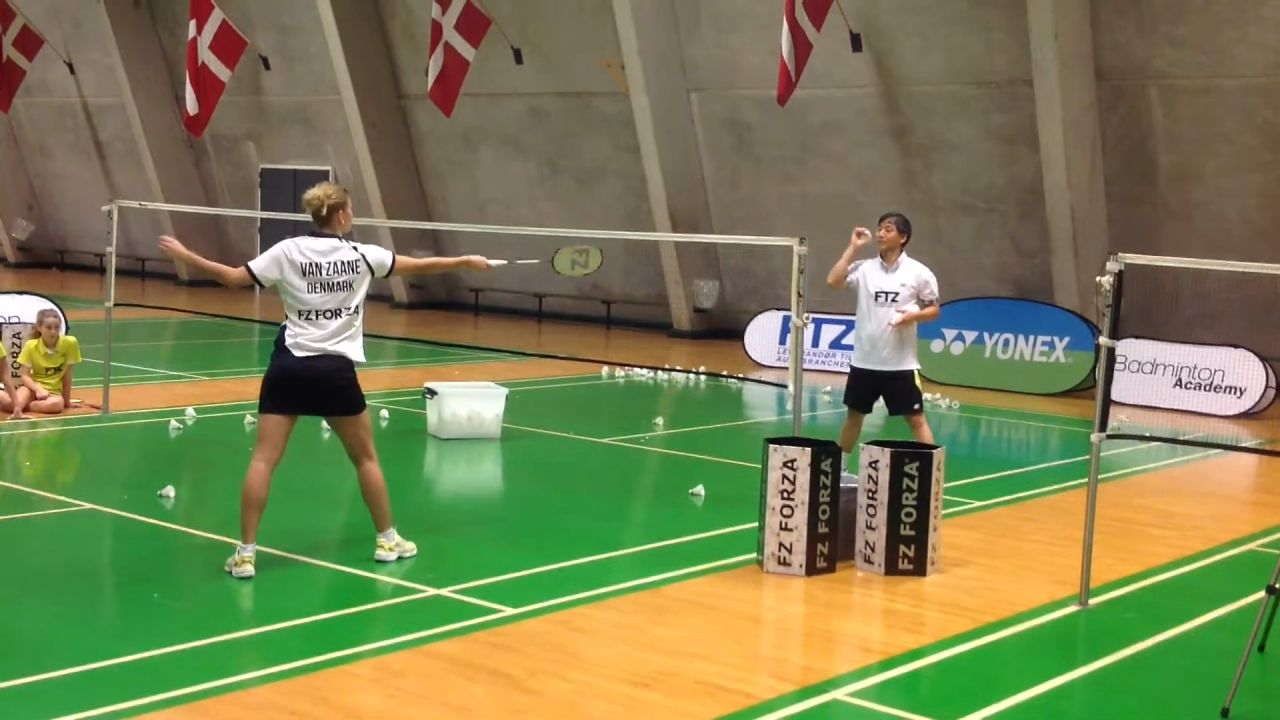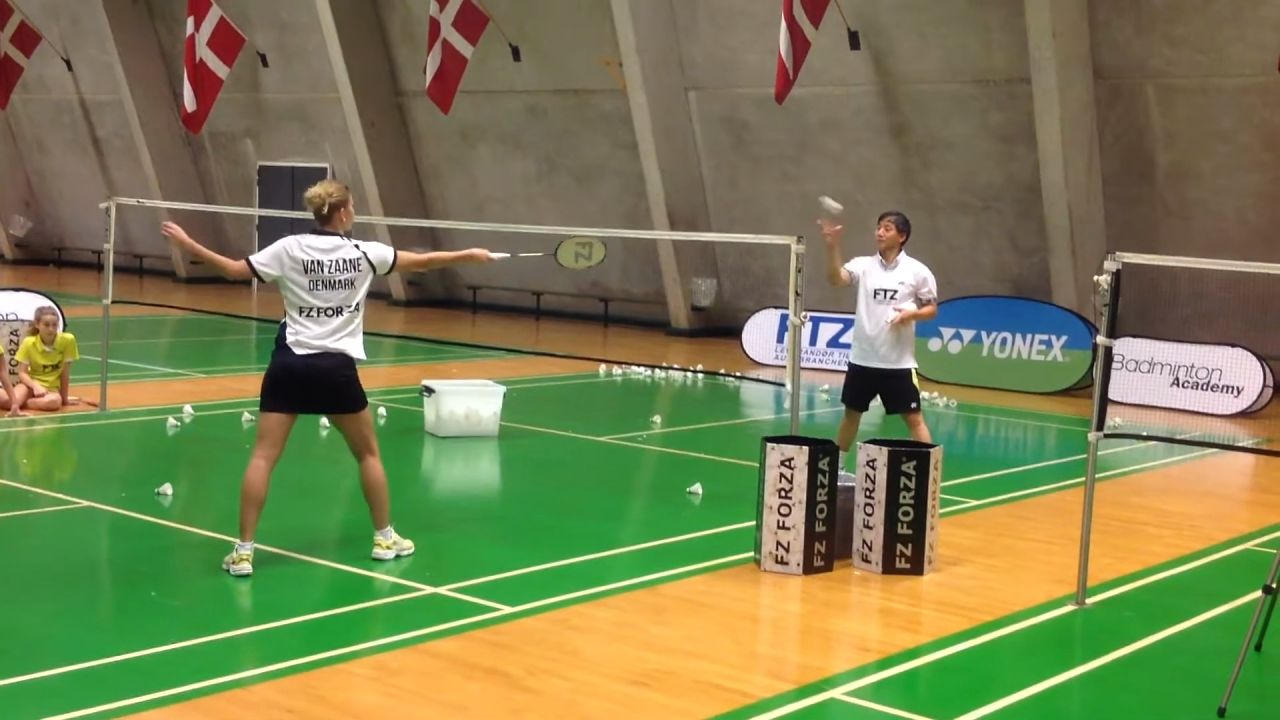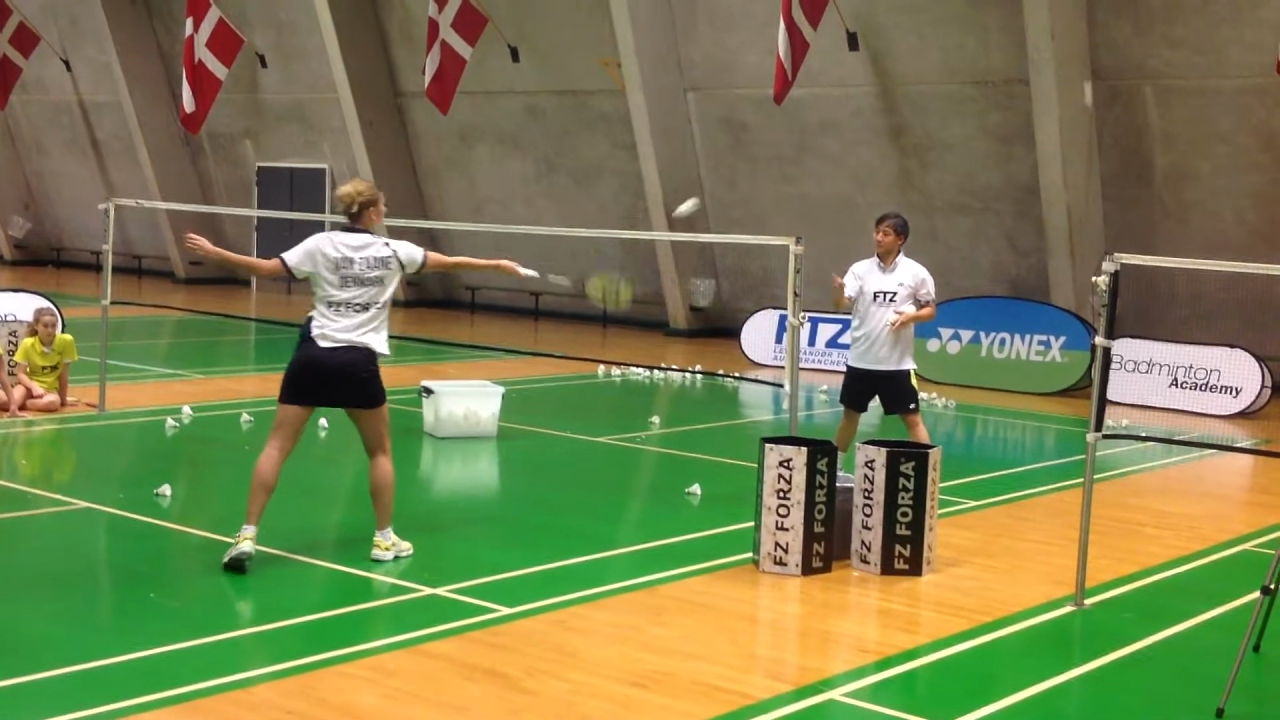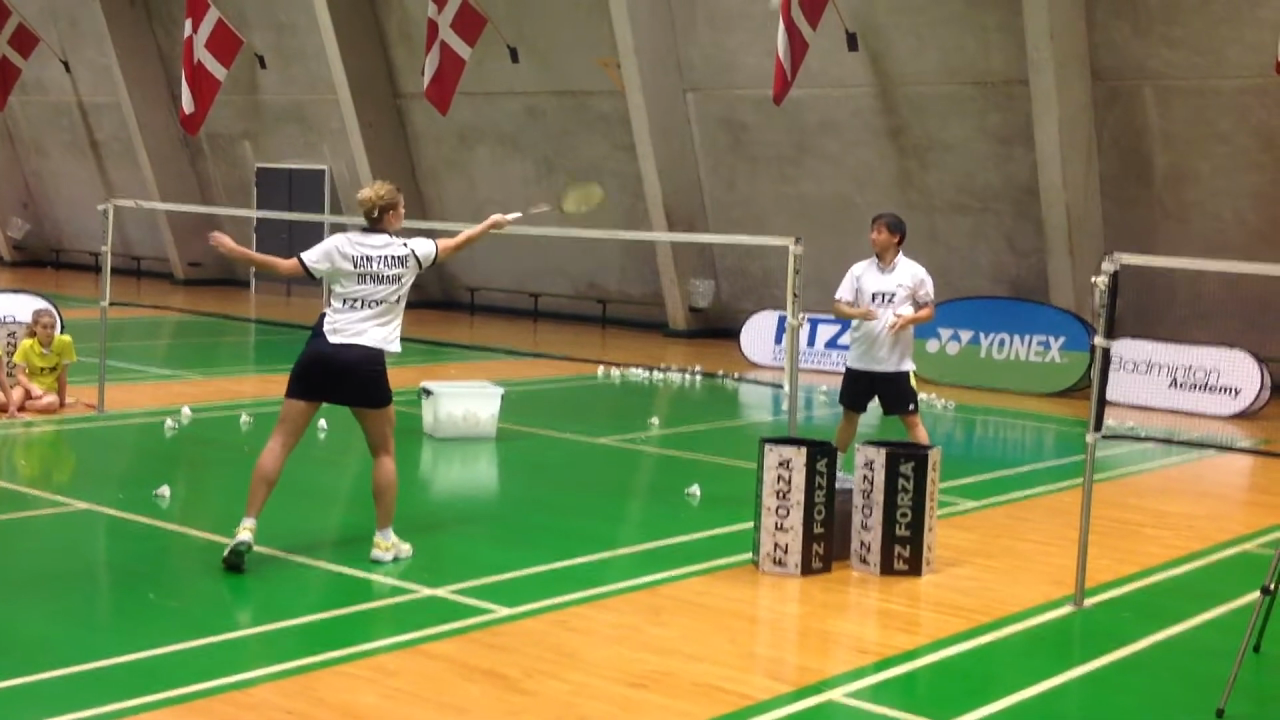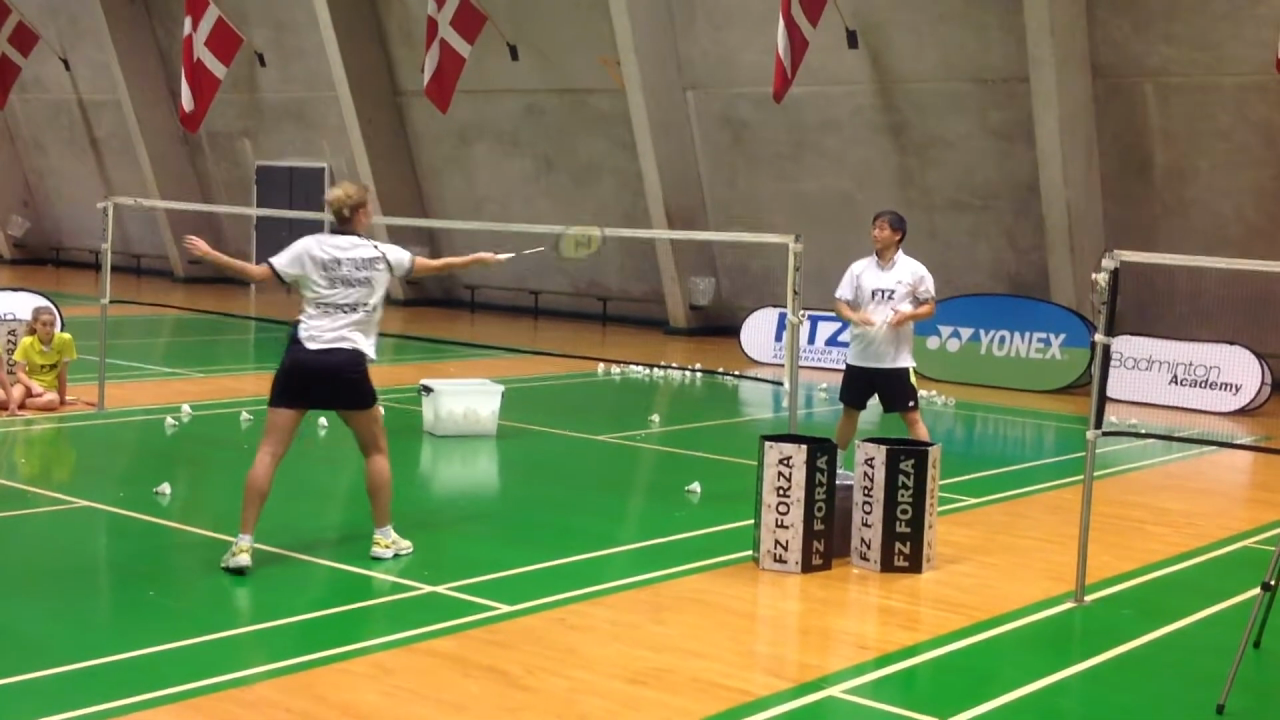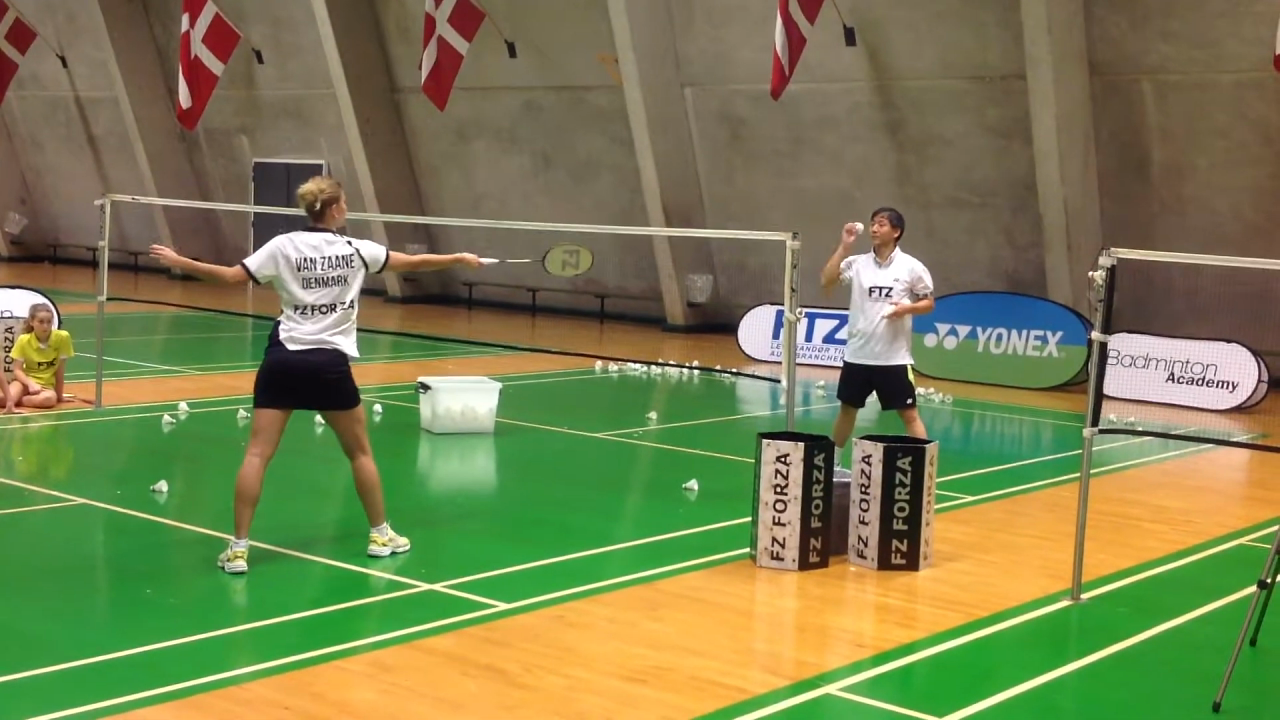
dt=0.3s
person 1, frame 1
left shoulder: (288, 251)
right shoulder: (362, 256)
left elbow: (234, 278)
right elbow: (420, 266)
left wrist: (186, 256)
right wrist: (465, 261)
left hip: (289, 367)
right hip: (335, 370)
left knee: (264, 459)
right knee: (366, 457)
left ankle: (245, 552)
right ankle: (387, 540)
person 1, frame 2
left shoulder: (289, 248)
right shoulder: (363, 253)
left elbow: (233, 270)
right elbow: (422, 261)
left wrist: (188, 245)
right wrist: (469, 255)
left hip: (289, 364)
right hip: (336, 368)
left knee: (263, 457)
right knee: (367, 453)
left ankle: (243, 550)
right ankle: (385, 537)
person 1, frame 3
left shoulder: (321, 244)
right shoulder: (392, 252)
left elbow: (266, 269)
right elbow: (450, 262)
left wrist: (215, 252)
right wrist: (498, 264)
left hip: (311, 357)
right hip: (357, 362)
left knee: (276, 447)
right knee: (379, 452)
left ankle: (247, 536)
right ankle: (384, 539)
person 1, frame 4
left shoulder: (340, 245)
right shoulder: (409, 250)
left elbow: (286, 269)
right elbow: (455, 243)
left wrist: (235, 251)
right wrist: (490, 224)
left hip: (320, 353)
right hip: (365, 361)
left knee: (280, 442)
right knee: (383, 452)
left ankle: (247, 528)
right ankle: (384, 539)
person 1, frame 5
left shoulder: (309, 247)
right shoulder: (381, 255)
left elbow: (257, 274)
right elbow: (436, 266)
left wrist: (210, 254)
right wrist: (478, 257)
left hip: (301, 359)
right hip: (347, 364)
left knee: (269, 451)
right knee: (376, 450)
left ankle: (242, 545)
right ankle: (384, 536)
person 1, frame 6
left shoulder: (283, 246)
right shoulder: (356, 250)
left elbow: (231, 276)
right elbow: (414, 262)
left wrist: (179, 262)
right wrist: (459, 258)
left hip: (283, 361)
right hip: (329, 364)
left knee: (258, 453)
right knee: (360, 452)
left ankle: (238, 548)
right ankle: (380, 534)
person 2, frame 1
left shoulder: (918, 272)
right shoulder: (863, 268)
left elbow: (934, 308)
right elbow: (832, 281)
left wrist: (914, 315)
right wrist: (853, 247)
left hip: (901, 363)
right hip: (864, 360)
left knee: (916, 419)
right knee: (854, 415)
person 2, frame 2
left shoulder: (918, 272)
right shoulder: (863, 265)
left elbow: (932, 308)
right elbow: (837, 280)
left wrist: (912, 313)
right wrist: (833, 246)
left hip: (899, 361)
right hip: (862, 359)
left knee: (913, 417)
right knee: (852, 413)
right ankle: (836, 467)
person 2, frame 3
left shoulder: (916, 273)
right shoulder: (860, 269)
left elbow: (930, 309)
right elbow: (842, 305)
left wrist: (911, 316)
right wrist: (838, 291)
left hip: (898, 362)
right hip: (860, 360)
left knee: (912, 418)
right knee: (850, 414)
right ankle: (835, 468)
person 2, frame 4
left shoulder: (915, 273)
right shoulder: (858, 270)
left elbow: (929, 310)
right elbow: (838, 307)
left wrist: (910, 318)
right wrist: (857, 312)
left hip: (897, 364)
right hip: (860, 361)
left knee: (911, 419)
right knee: (849, 415)
right ankle: (835, 468)
person 2, frame 5
left shoulder: (915, 270)
right shoulder: (858, 268)
left elbow: (930, 307)
right elbow: (840, 304)
left wrist: (908, 314)
right wrist: (854, 317)
left hip: (897, 360)
right hip: (859, 358)
left knee: (911, 416)
right knee: (849, 412)
right ankle: (835, 465)
person 2, frame 6
left shoulder: (912, 267)
right shoulder: (856, 263)
left elbow: (929, 303)
right elbow: (826, 282)
left wrist: (908, 307)
right wrist: (844, 246)
left hip: (895, 357)
right hip: (858, 355)
left knee: (909, 414)
right knee: (847, 409)
